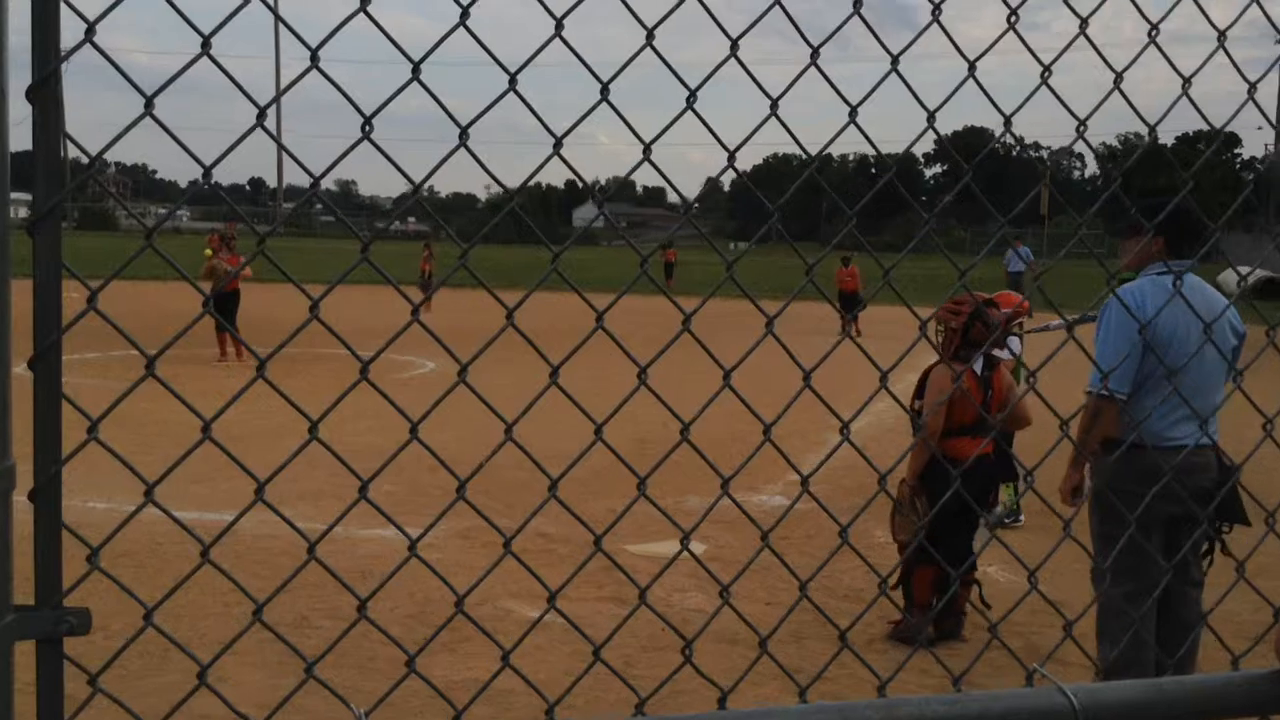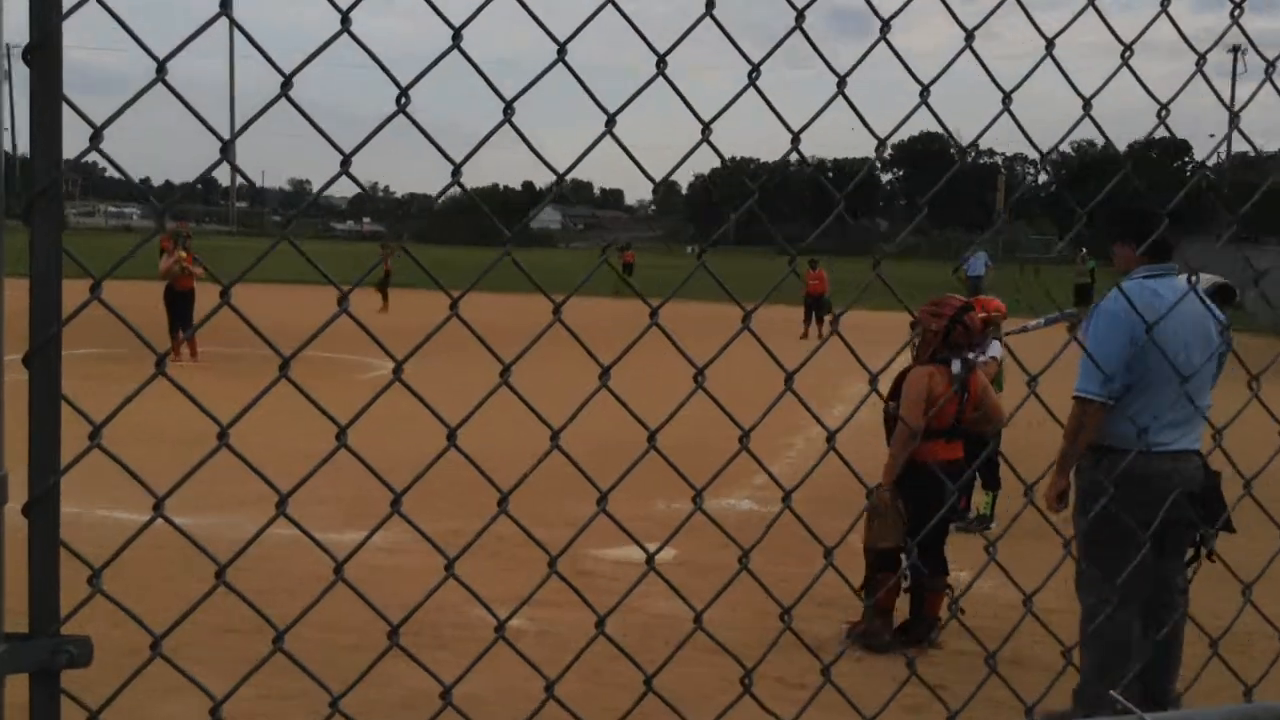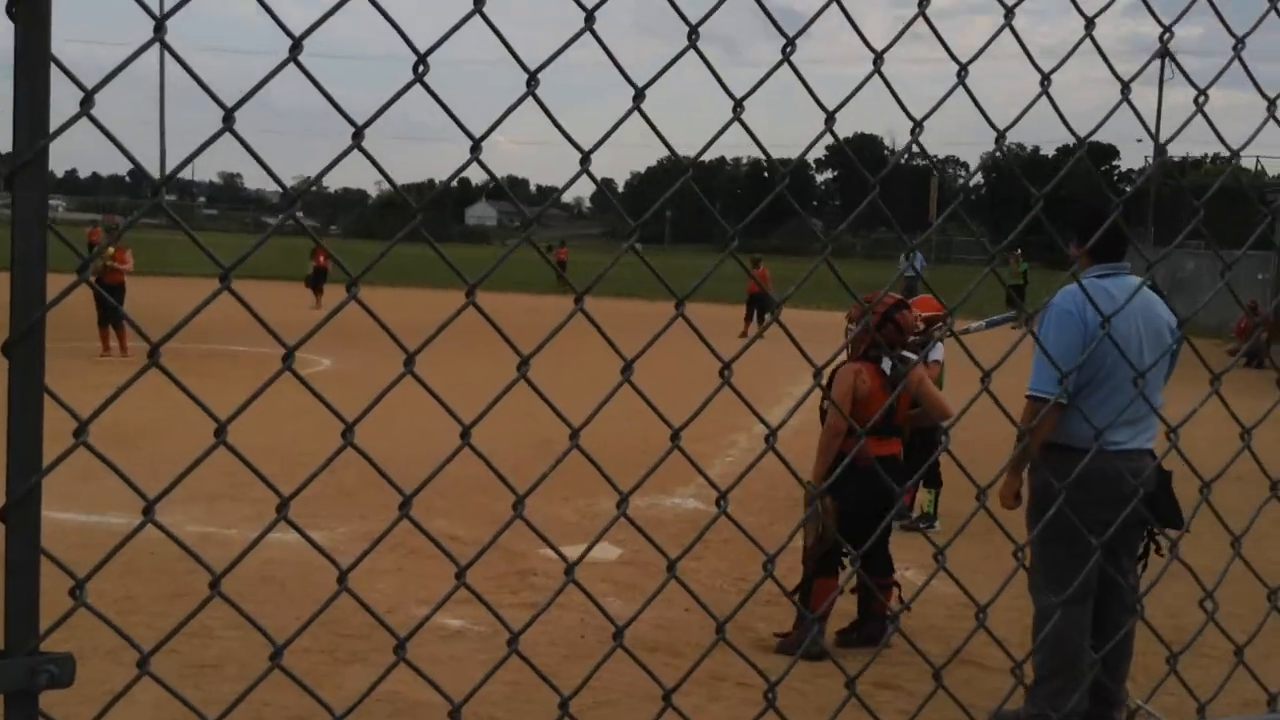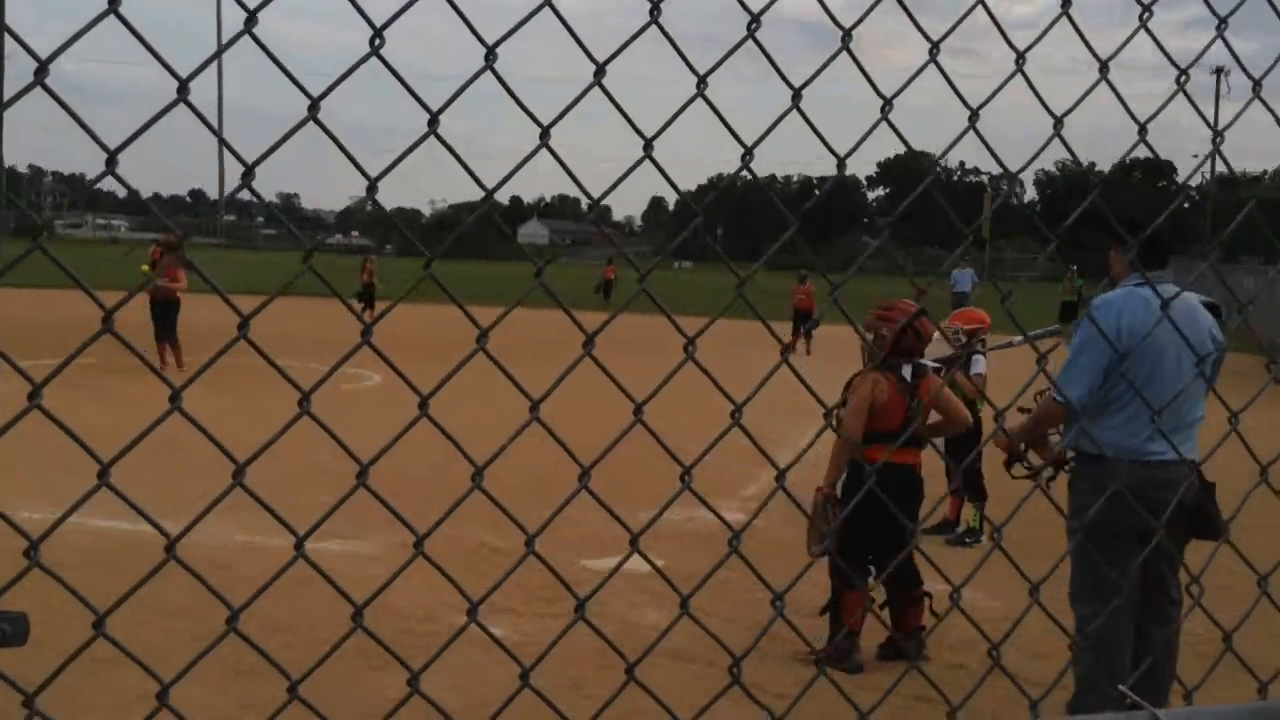
dt=0.4s
person 1, frame 1
left shoulder: (1129, 300)
right shoulder: (1223, 306)
left elbow: (1107, 398)
right elbow: (1217, 388)
left wrist: (1077, 466)
left hip: (1135, 464)
right hip: (1199, 464)
left knee: (1126, 590)
right knee: (1183, 588)
person 1, frame 2
left shoulder: (1118, 305)
right shoulder: (1208, 309)
left elbow: (1093, 402)
right elbow: (1203, 393)
left wrist: (1061, 471)
left hip: (1120, 470)
right hip: (1186, 468)
left knee: (1110, 597)
right knee: (1166, 594)
person 1, frame 3
left shoulder: (1073, 302)
right shoulder: (1160, 309)
left elbow: (1047, 402)
right elbow: (1150, 391)
left wrist: (1016, 470)
left hip: (1075, 469)
right hip: (1137, 468)
left knee: (1063, 595)
right knee: (1118, 592)
person 1, frame 4
left shoulder: (1108, 309)
right shoulder: (1202, 317)
left elbow: (1067, 401)
right elbow: (1193, 394)
left wrist: (1017, 436)
left hip: (1110, 477)
right hip: (1177, 478)
left knee: (1103, 608)
right knee: (1160, 604)
left ankle: (1099, 711)
right ankle: (1149, 710)
person 2, frame 1
left shoulder: (945, 373)
right shoulder: (998, 372)
left elbow: (929, 429)
right elbow: (1022, 418)
left wrist: (910, 477)
left hip: (944, 470)
right hip: (980, 469)
left knee: (920, 543)
right knee: (960, 545)
left ankle: (918, 621)
right ankle: (950, 619)
person 2, frame 2
left shoulder: (923, 375)
right shoulder: (972, 375)
left elbow: (907, 432)
right elbow: (997, 418)
left wrist: (886, 481)
left hip: (918, 473)
right hip: (951, 472)
left knee: (885, 546)
right knee: (930, 549)
left ankle: (877, 625)
right ankle: (923, 625)
person 2, frame 3
left shoulder: (852, 371)
right shoulder: (910, 372)
left elbow: (835, 429)
right elbow: (942, 413)
left wrist: (816, 479)
left hip: (853, 471)
right hip: (889, 471)
left knee: (824, 549)
right knee: (874, 549)
left ankle: (809, 633)
right ankle: (873, 625)
person 2, frame 4
left shoulder: (869, 381)
right shoulder: (928, 380)
left elbow: (849, 438)
right elbow: (962, 420)
left wrist: (829, 484)
left hip: (869, 480)
right hip: (908, 479)
left knee: (849, 560)
right knee: (900, 559)
left ankle: (844, 646)
right ankle: (910, 637)
person 3, frame 1
left shoulder: (1012, 340)
left elbow: (1005, 369)
left wrist: (989, 350)
left knee: (1002, 454)
right knee: (990, 453)
left ankle: (1013, 510)
person 3, frame 2
left shoulder: (993, 344)
left elbow: (988, 373)
left wrist: (969, 356)
left knee: (987, 463)
right knee: (965, 460)
left ankle: (986, 516)
right ankle: (962, 509)
person 3, frame 3
left shoulder: (935, 345)
right shoulder: (915, 345)
left elbow: (931, 377)
left wrist: (913, 358)
right wrist: (903, 355)
right hip: (912, 409)
left knee: (928, 461)
right knee: (910, 459)
left ankle: (930, 515)
right ankle: (906, 507)
person 3, frame 4
left shoulder: (977, 358)
right shoulder: (957, 357)
left elbow: (973, 391)
left wrist: (955, 370)
left hip: (969, 423)
left knee: (971, 475)
right knee: (954, 472)
left ankle: (975, 529)
right ankle: (952, 520)
